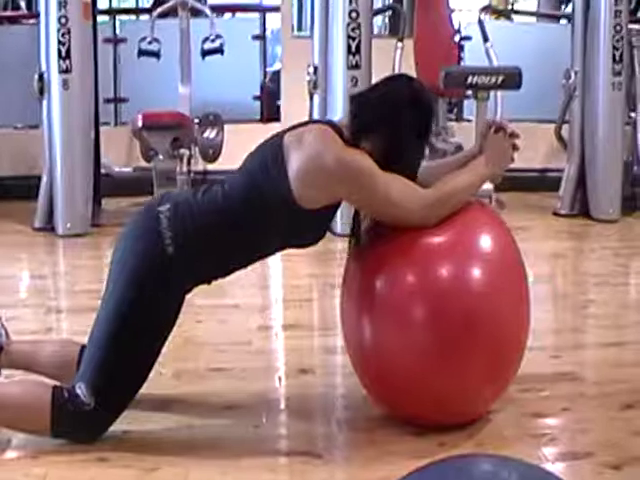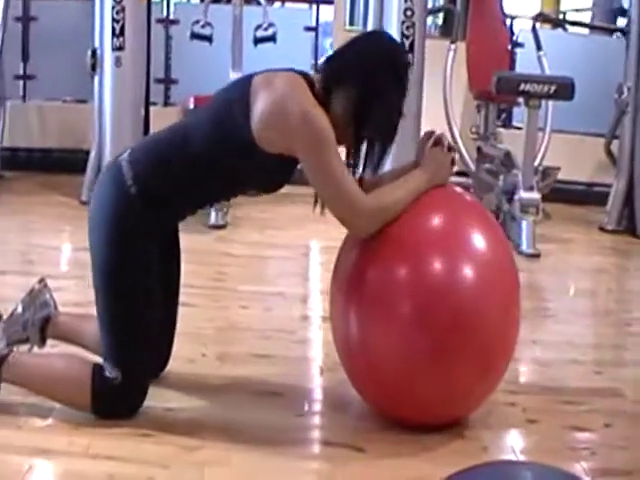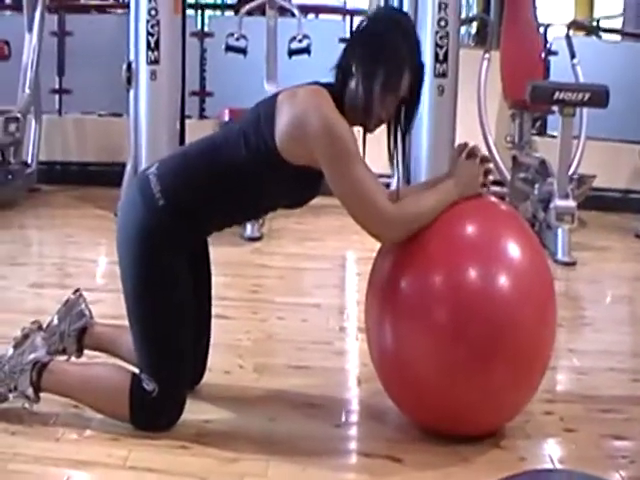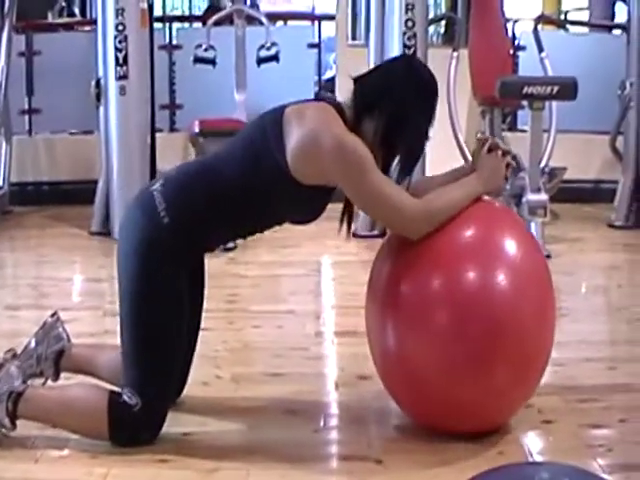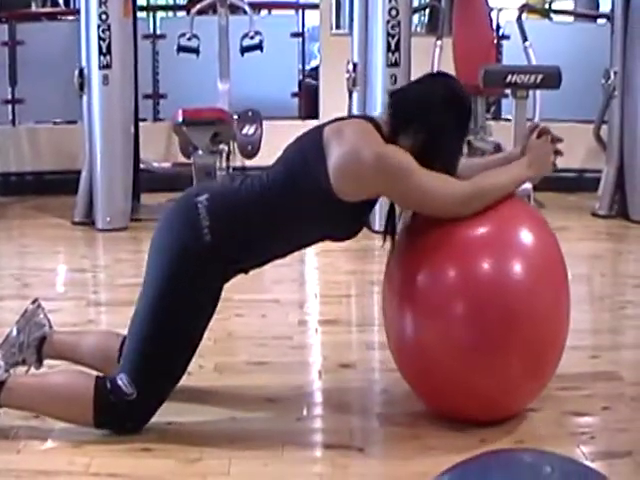
dt=1s
person 1, frame 1
left shoulder: (328, 139)
right shoulder: (336, 162)
left elbow: (405, 183)
right elbow: (425, 208)
left wrist: (473, 154)
right wrist: (487, 165)
left hip: (166, 234)
right hip: (162, 256)
left knee: (107, 364)
right knee: (85, 414)
person 1, frame 2
left shoulder: (299, 93)
right shoulder: (299, 110)
left elbow: (348, 193)
right elbow: (361, 218)
left wrist: (416, 167)
right wrist: (426, 177)
left hip: (149, 206)
right hip: (129, 206)
left knee: (150, 361)
right knee: (119, 395)
left ankle: (46, 319)
person 1, frame 3
left shoulder: (328, 111)
right shoulder: (321, 119)
left elbow: (377, 203)
right elbow: (386, 225)
left wrist: (447, 179)
right wrist: (456, 187)
left hip: (178, 219)
right hip: (156, 220)
left knee: (187, 371)
right knee: (159, 406)
left ankle: (78, 329)
person 1, frame 4
left shoulder: (331, 121)
right shoulder: (331, 140)
left elbow: (393, 197)
right elbow: (410, 221)
left wrist: (466, 172)
right wrist: (479, 183)
left hip: (175, 230)
right hip: (160, 236)
left knee: (163, 382)
right knee: (140, 419)
left ankle: (56, 351)
person 1, frame 5
left shoulder: (369, 132)
right shoulder: (373, 157)
left elbow: (443, 174)
right elbow: (459, 199)
left wrist: (514, 155)
right wrist: (528, 168)
left hip: (203, 226)
right hip: (200, 244)
left knee: (149, 359)
right knee: (128, 406)
